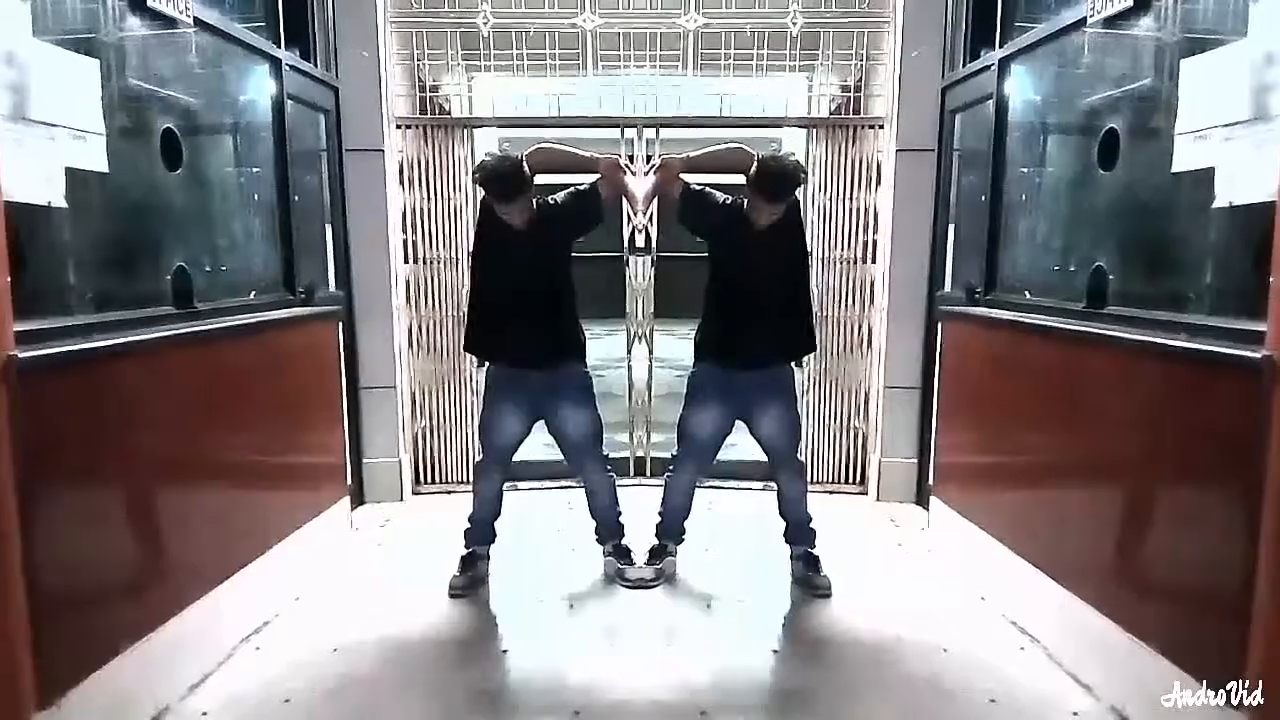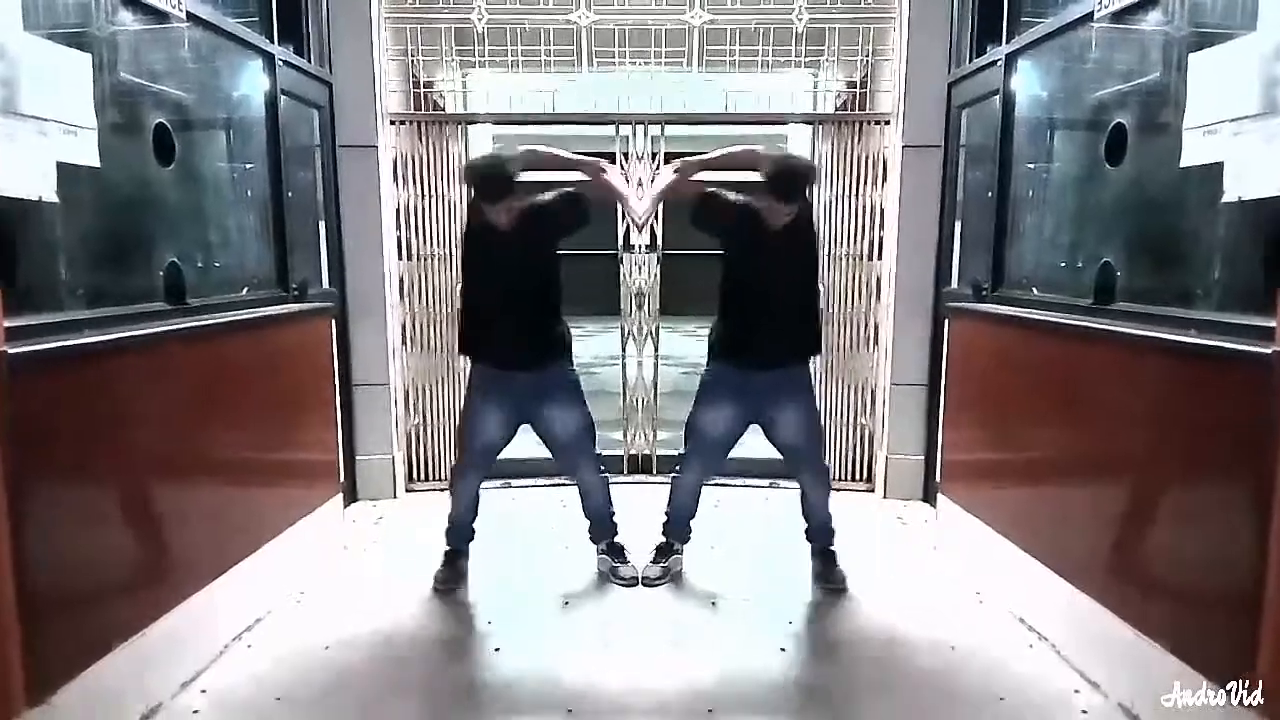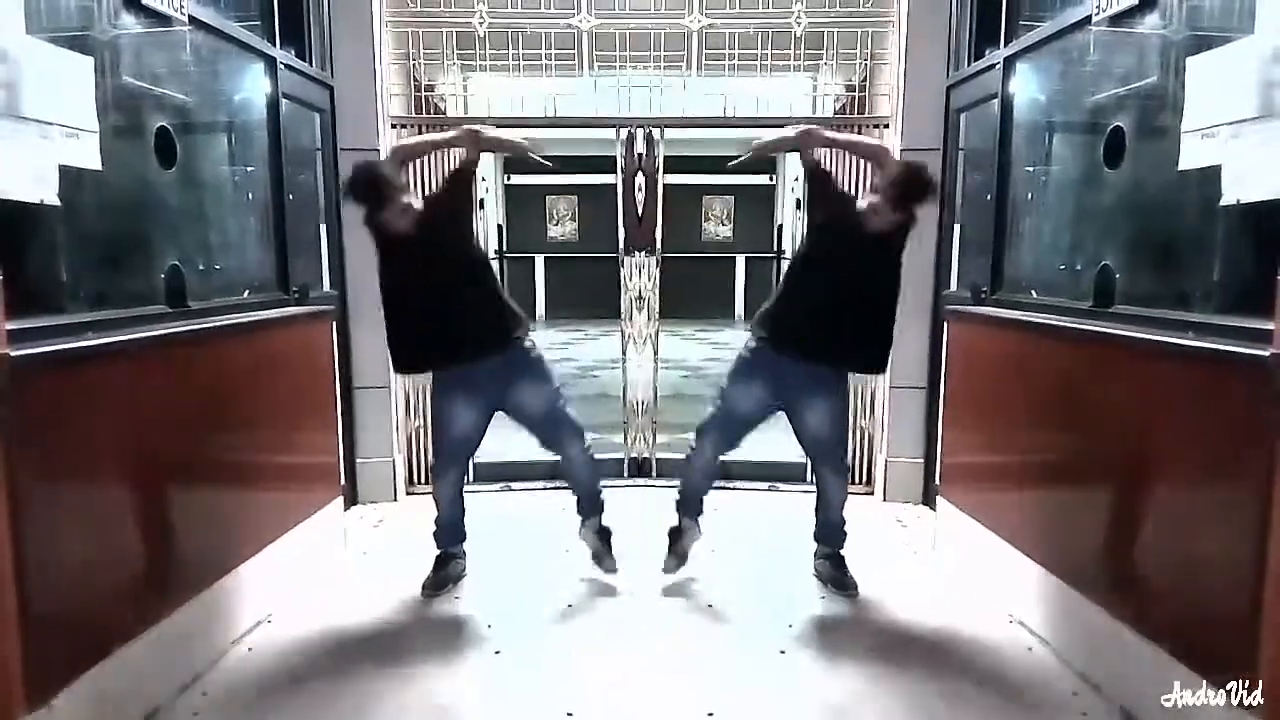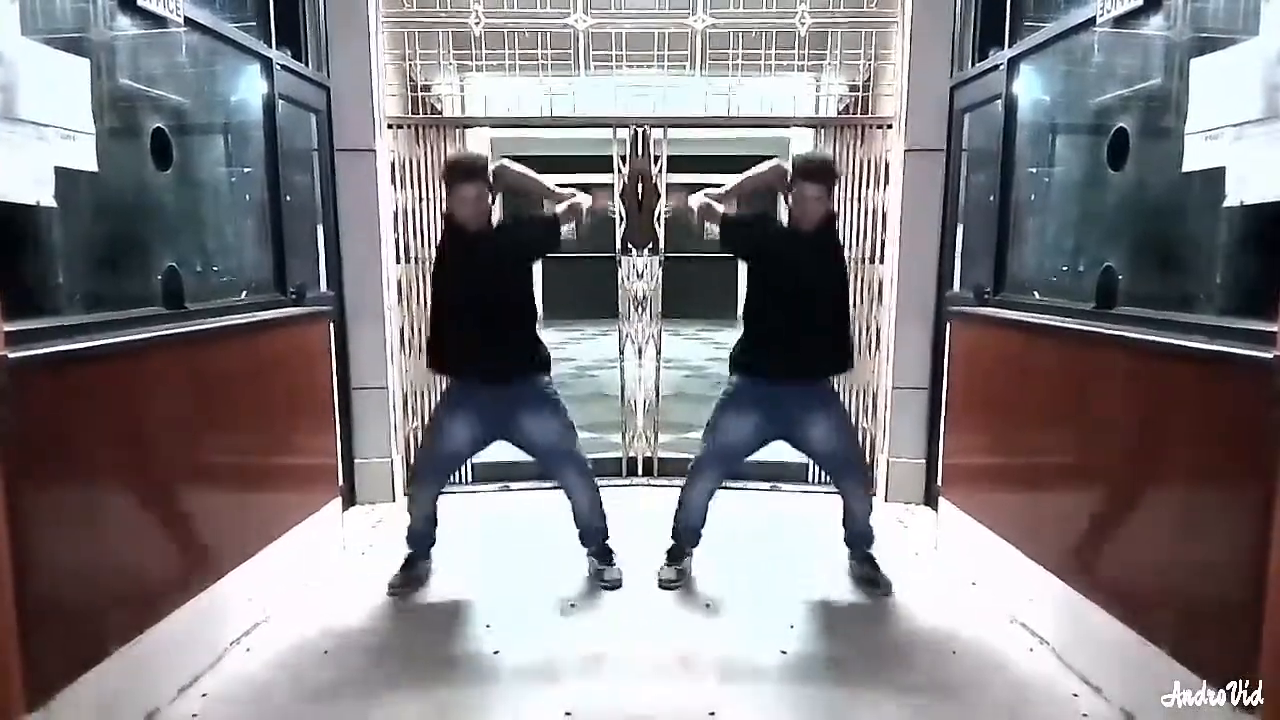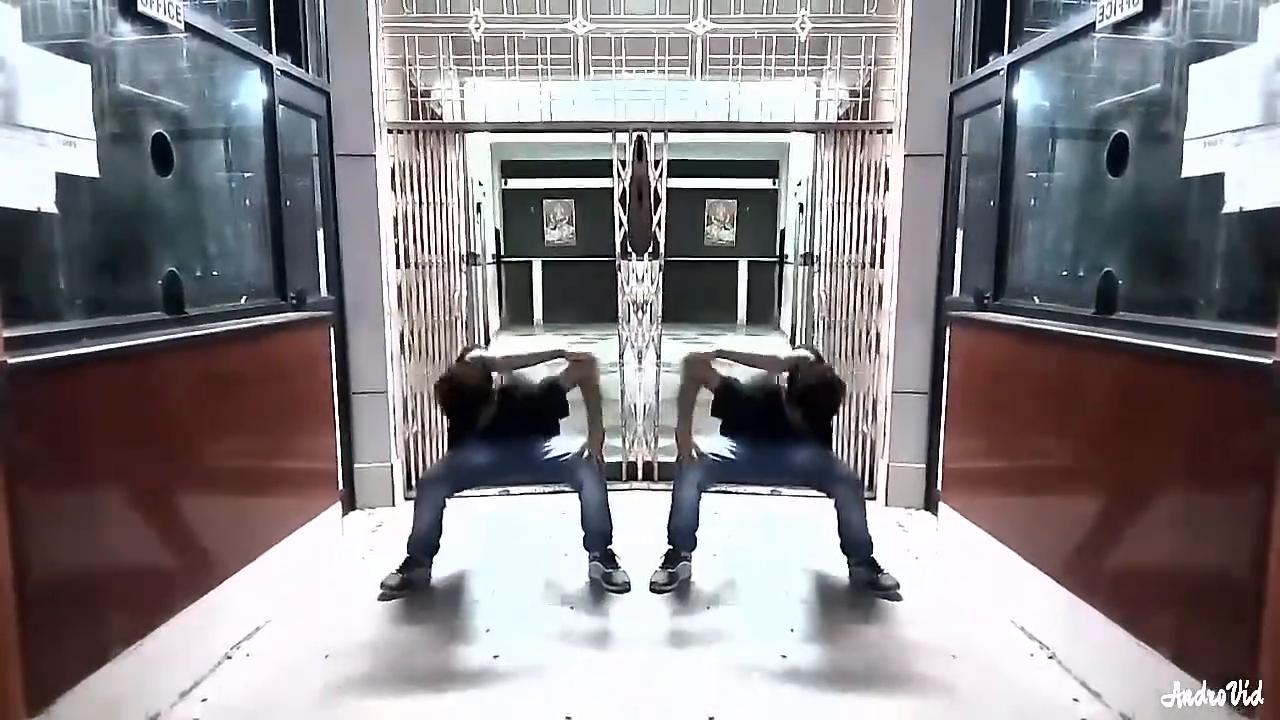
dt=1s
person 1, frame 1
left shoulder: (557, 214)
right shoulder: (488, 216)
left elbow: (612, 184)
right elbow: (537, 155)
left wrist: (607, 167)
right wrist: (597, 160)
left hip: (564, 370)
right hip: (508, 373)
left knee: (593, 465)
right knee: (491, 467)
left ankle: (614, 546)
right ankle: (476, 554)
person 1, frame 2
left shoulder: (542, 215)
right shoulder: (476, 221)
left elbow: (599, 180)
right elbow: (525, 158)
left wrist: (601, 171)
right wrist: (589, 164)
left hip: (550, 371)
right hip: (493, 375)
left knee: (585, 465)
right knee: (470, 468)
left ankle: (607, 546)
right ankle: (456, 552)
person 1, frame 3
left shoulder: (446, 209)
right shoulder: (384, 232)
right elbow: (396, 154)
right wrist: (455, 139)
left hip: (511, 354)
right hip: (456, 370)
left knee: (568, 438)
right knee: (447, 468)
left ankle: (592, 521)
right ankle: (451, 553)
person 1, frame 4
left shoulder: (515, 236)
right shoulder: (451, 236)
left elbow: (563, 203)
right elbow: (501, 170)
left wrist: (585, 199)
right wrist: (556, 195)
left hip: (527, 387)
right hip: (469, 391)
left knee: (573, 468)
right knee: (425, 475)
left ankle: (597, 549)
right ankle: (418, 556)
person 1, frame 5
left shoulder: (526, 397)
right shoulder: (462, 388)
left elbow: (584, 366)
left wrist: (596, 434)
left hip: (536, 446)
right hip: (482, 449)
left knee: (589, 471)
right knee: (431, 482)
left ankle: (600, 556)
right ankle: (418, 563)
person 2, frame 1
left shoulder: (792, 215)
right shoulder: (721, 213)
left elbow: (743, 155)
right elbow: (668, 180)
left wrist: (682, 161)
right wrist: (669, 169)
left hip: (771, 373)
right hip: (715, 370)
left knee: (788, 467)
right knee: (686, 465)
left ankle: (803, 553)
right ankle: (666, 546)
person 2, frame 2
left shoulder: (803, 219)
right shoulder: (738, 215)
left elbow: (756, 158)
right elbow: (681, 178)
left wrist: (690, 165)
right wrist: (660, 189)
left hip: (787, 374)
right hip: (729, 370)
left knee: (811, 468)
right knee: (696, 465)
left ankle: (823, 551)
right ankle: (672, 546)
person 2, frame 3
left shoulder: (895, 232)
right shoulder: (833, 208)
left elbow: (884, 155)
left wrist: (821, 138)
left hip: (823, 370)
right hip: (768, 353)
left knee: (832, 467)
right knee: (713, 437)
left ankle: (829, 552)
right ankle: (687, 521)
person 2, frame 4
left shoulder: (828, 235)
right shoulder: (764, 235)
left elbow: (777, 171)
right elbow: (709, 207)
left wrist: (723, 196)
right wrist: (700, 200)
left hip: (811, 391)
right hip: (753, 387)
left knee: (854, 474)
right knee: (707, 468)
left ankle: (861, 555)
right ankle: (683, 549)
person 2, frame 5
left shoulder: (817, 386)
right shoulder: (753, 397)
right elbow: (694, 366)
left wrist: (721, 354)
right wrist: (683, 432)
left hip: (796, 450)
right hip: (743, 447)
left knee: (848, 483)
right knee: (690, 472)
left ankle: (861, 562)
right ankle: (680, 555)
